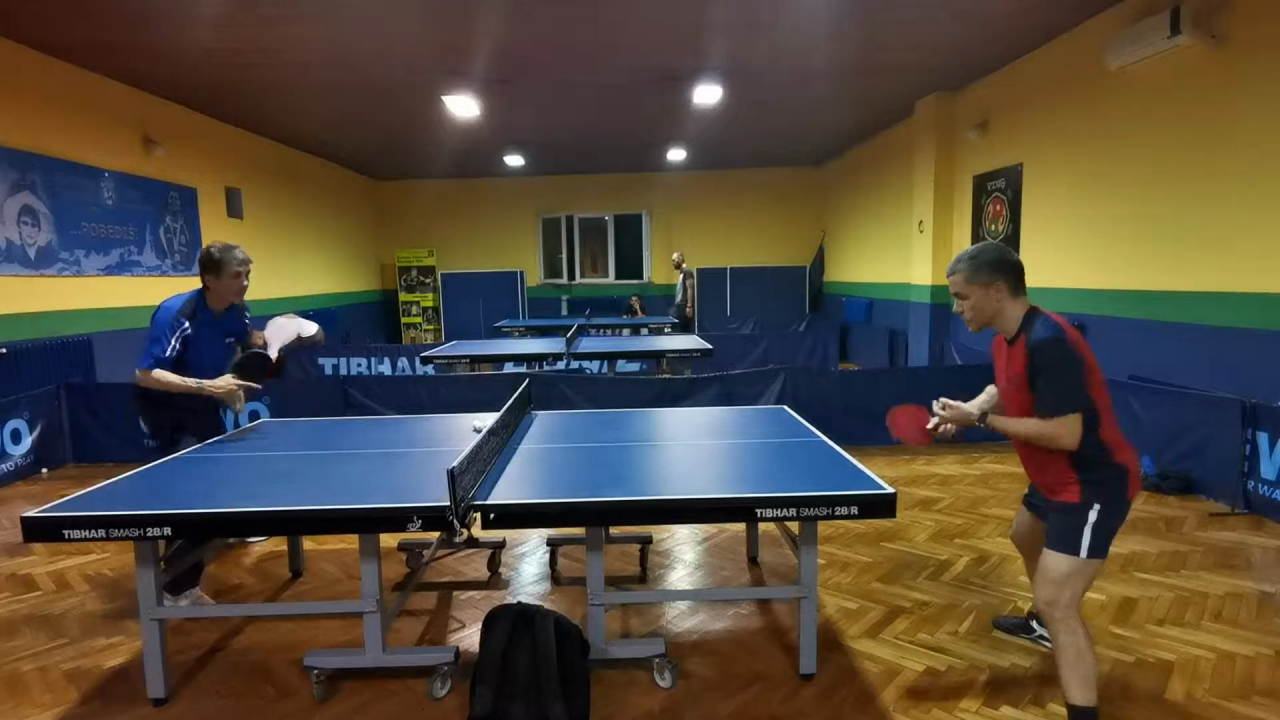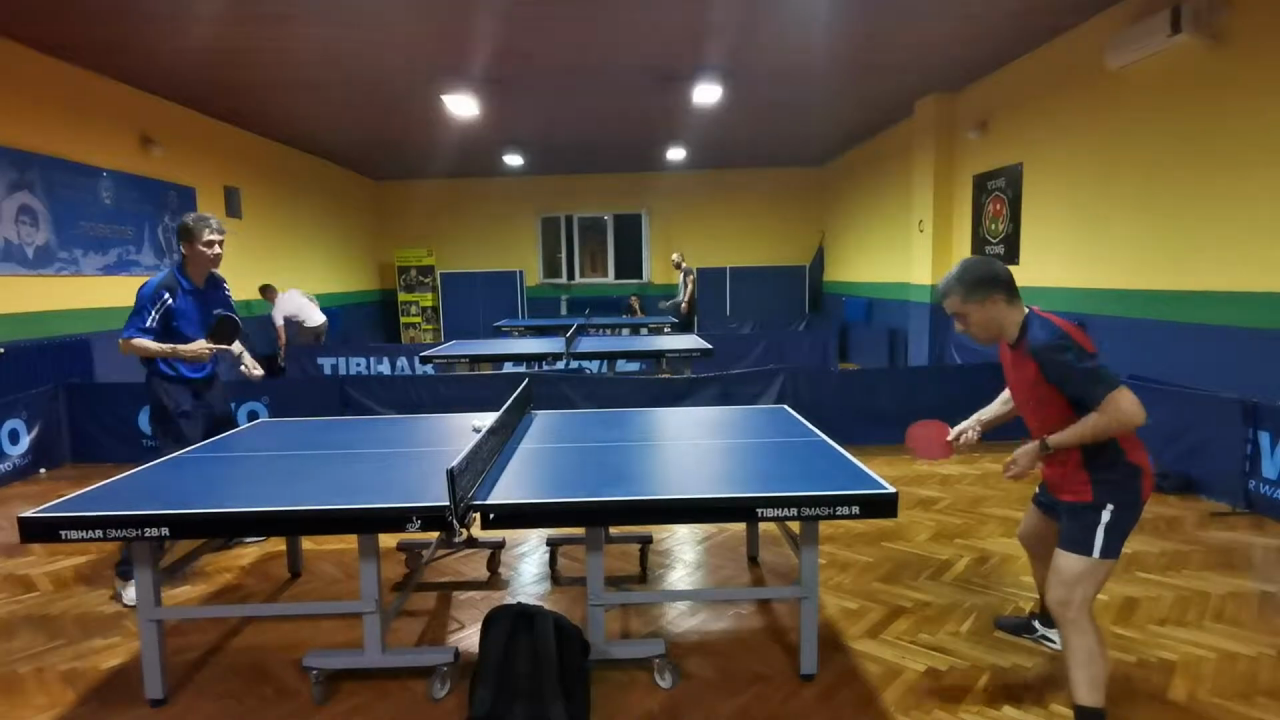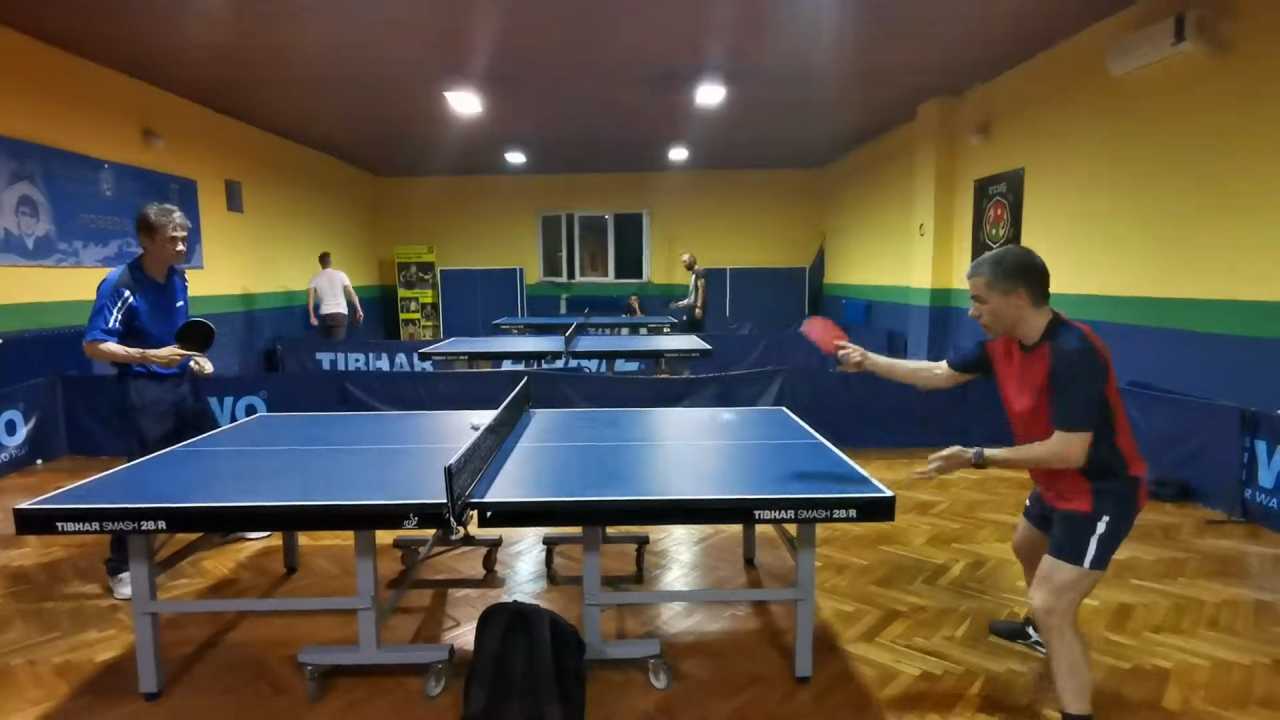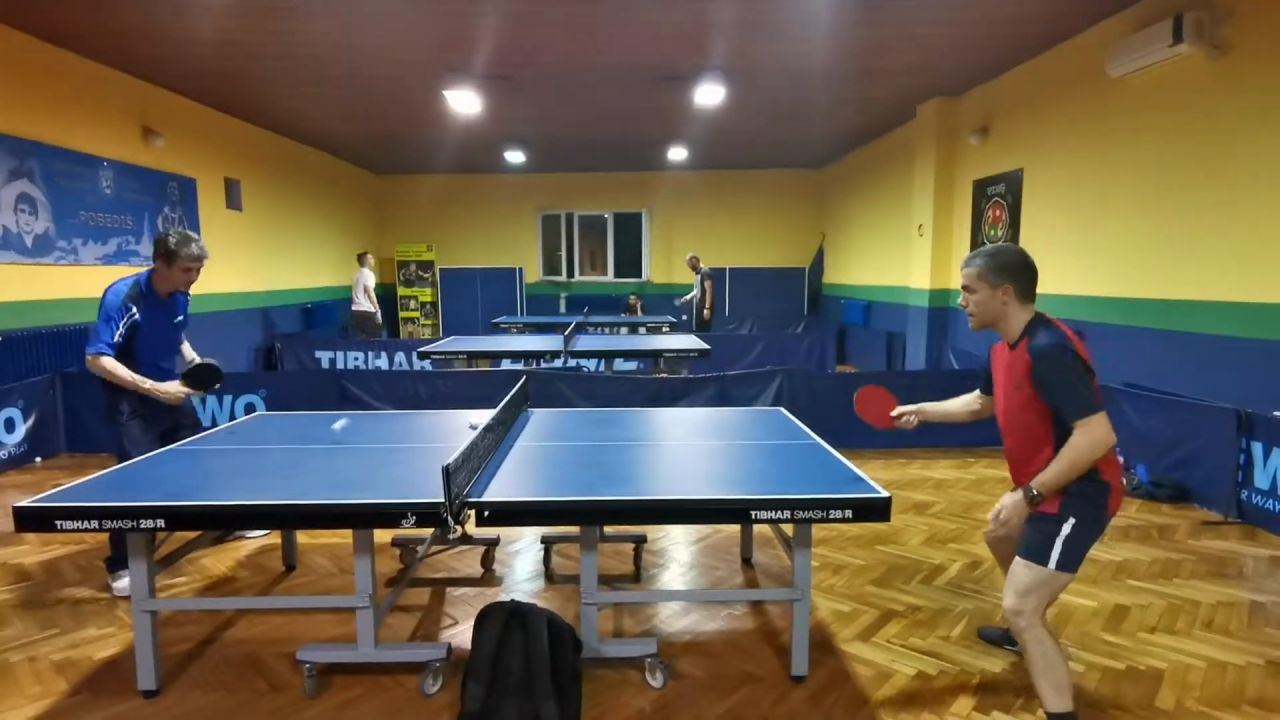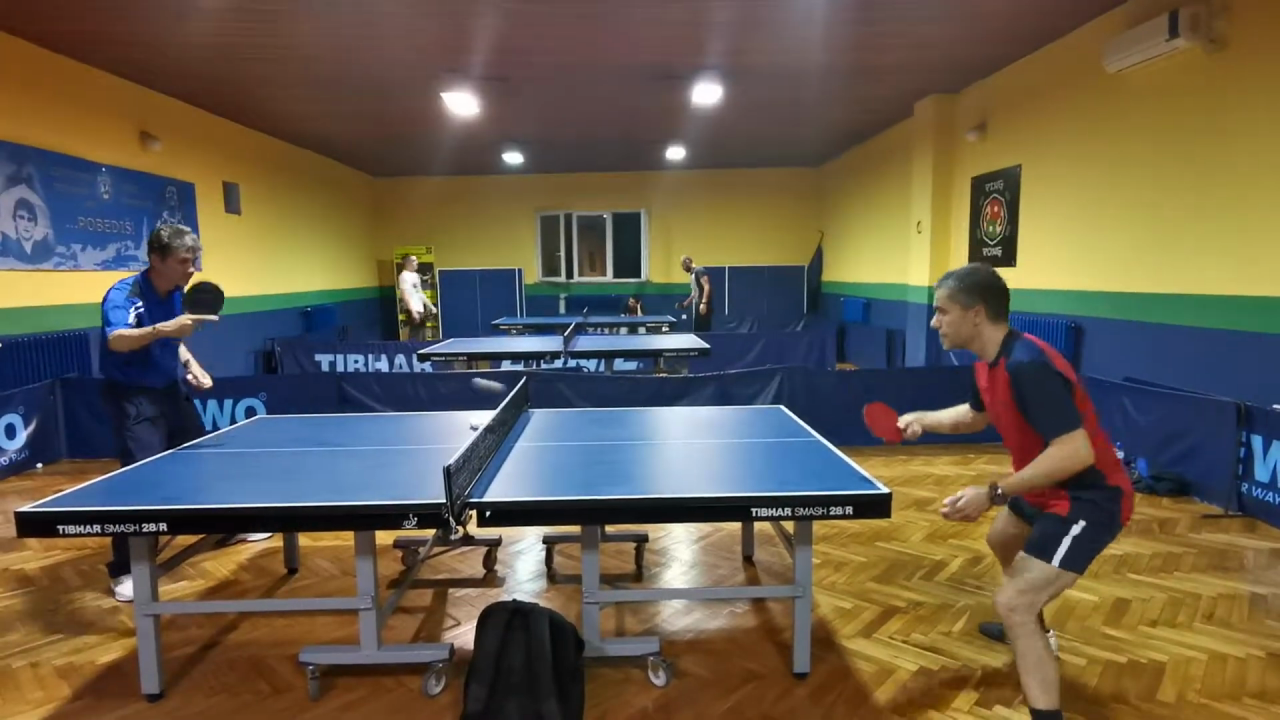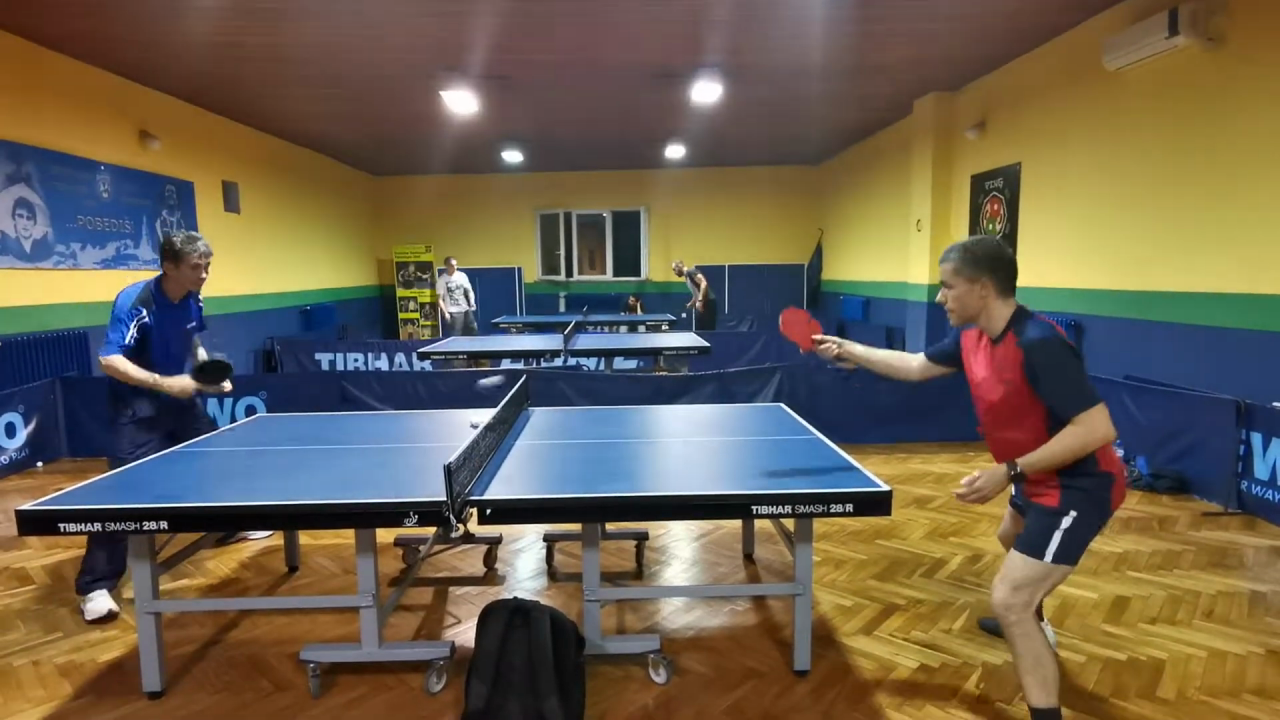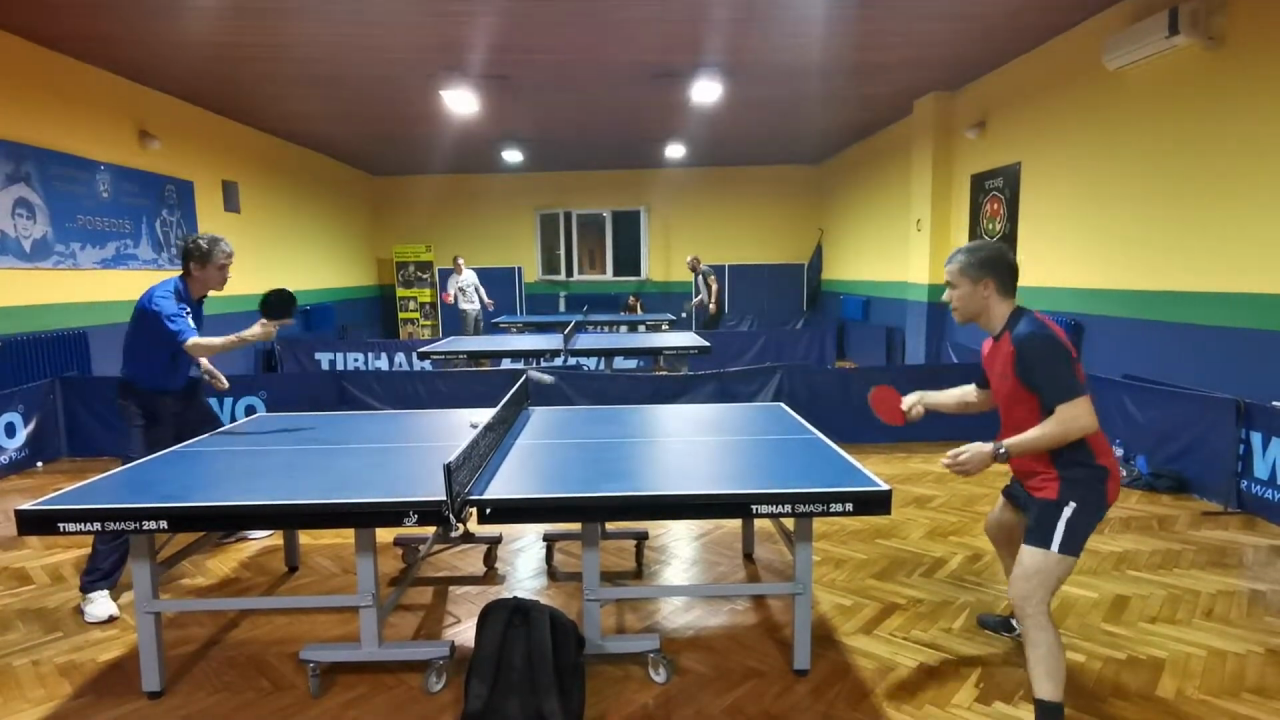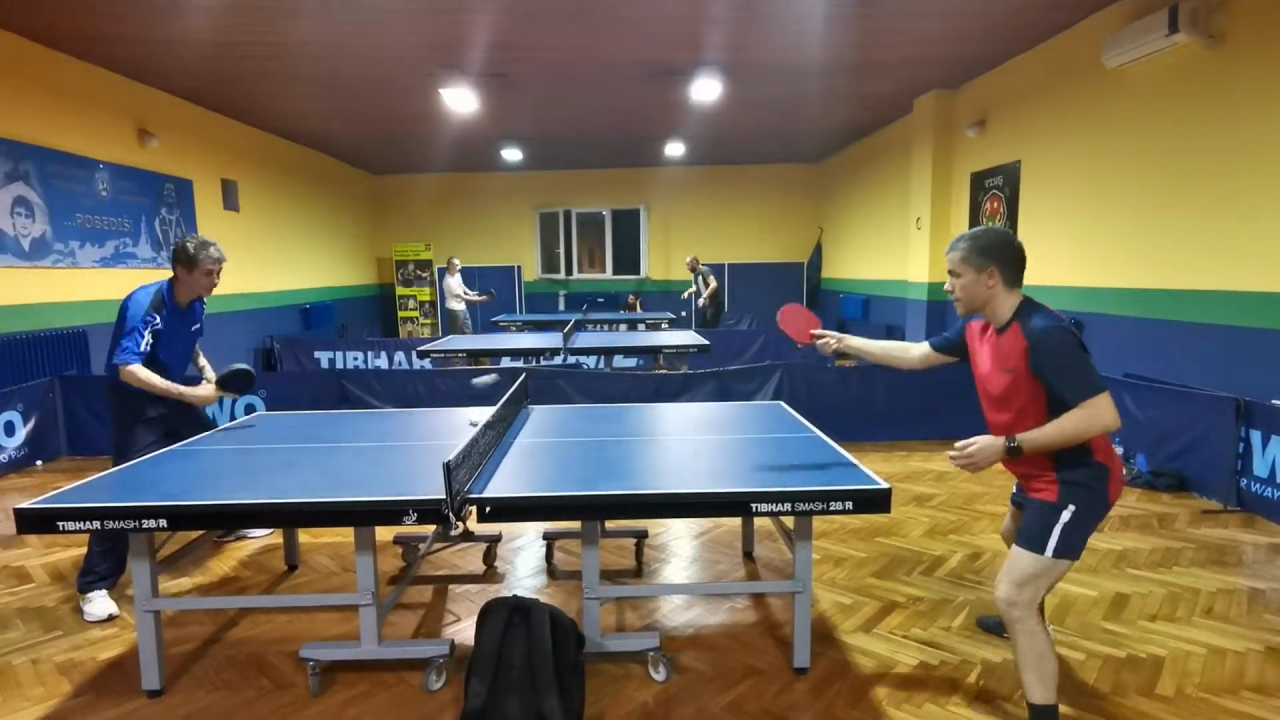
dt=0.5s
person 1, frame 1
left shoulder: (1047, 342)
right shoulder: (1006, 336)
left elbow: (1065, 435)
right elbow: (1007, 391)
left wrist: (982, 418)
right wrist: (964, 412)
left hip: (1094, 483)
right hip: (1056, 477)
left knee: (1057, 600)
right knee: (1026, 538)
right ankle: (1042, 623)
person 1, frame 2
left shoulder: (1049, 344)
right shoulder: (1012, 340)
left elbow: (1129, 412)
left wrist: (1044, 447)
right wrist: (978, 420)
left hip: (1107, 482)
right hip: (1068, 473)
left knee: (1068, 601)
right knee: (1034, 538)
right ankle: (1046, 623)
person 1, frame 3
left shoulder: (1075, 353)
right shoulder: (1001, 343)
left elbow: (1069, 451)
right elbow: (943, 374)
left wrist: (976, 457)
right wrist: (870, 361)
left hip: (1102, 494)
right hip: (1056, 485)
left knee: (1052, 607)
right knee: (1027, 548)
right ankle: (1038, 629)
person 1, frame 4
left shoulder: (1050, 350)
right shoulder: (1005, 347)
left elbow: (1098, 436)
right elbow: (982, 401)
left wrist: (1027, 495)
right wrist: (923, 411)
left hip: (1076, 495)
right hip: (1042, 489)
left knee: (1020, 607)
right knee: (1000, 540)
right ankle: (1025, 636)
person 1, frame 5
left shoulder: (1026, 365)
right shoulder: (989, 363)
left elbow: (1076, 452)
right elbow: (976, 415)
left wrist: (993, 493)
right wrist: (925, 420)
left hip: (1089, 500)
right hip: (1051, 489)
left knee: (1012, 602)
right knee: (1002, 540)
right ankle: (1032, 634)
person 1, frame 6
left shoulder: (1039, 343)
right shoulder: (972, 339)
left elbow: (1098, 428)
right elbow: (917, 366)
left wrist: (1010, 473)
right wrist: (846, 350)
left hip: (1078, 488)
right hip: (1043, 481)
left knee: (1008, 601)
right knee: (1012, 543)
right ankle: (1034, 628)
person 1, frame 7
left shoulder: (1032, 339)
right shoulder: (996, 342)
left elbow: (1081, 420)
right elbow: (981, 396)
left wrist: (996, 452)
right wrist: (925, 399)
left hip: (1075, 483)
right hip: (1040, 474)
left knee: (1027, 597)
right knee: (999, 529)
right ankle: (1023, 624)
person 1, frame 8
left shoulder: (1044, 334)
right shoulder: (977, 329)
left elbow: (1103, 417)
right elbow: (919, 354)
left wrist: (1007, 446)
right wrist: (848, 343)
left hip: (1075, 483)
right hip: (1040, 475)
left knee: (1012, 596)
right knee: (1014, 540)
right ankle: (1028, 627)
person 2, frame 1
left shoulder: (237, 311)
right shoulder: (176, 313)
right elbow: (145, 375)
left wrist: (235, 390)
right wrist: (207, 387)
left hip: (204, 409)
right hip: (166, 409)
right ankle: (179, 589)
person 2, frame 2
left shoulder: (219, 285)
right shoulder: (160, 289)
right elbow: (129, 342)
left wrist: (244, 357)
right wrist: (180, 350)
left hip: (209, 386)
right hip: (173, 392)
right ankle: (130, 571)
person 2, frame 3
left shoulder: (178, 278)
right shoulder: (119, 285)
right elbow: (93, 345)
left wrist: (194, 355)
right wrist: (150, 356)
left hip: (183, 382)
right hip: (146, 389)
right ankle: (121, 567)
person 2, frame 4
left shoulder: (180, 295)
right shoulder: (122, 297)
right elbow: (96, 359)
left wrist: (195, 363)
right wrist: (152, 388)
left hip: (171, 391)
right hip: (132, 396)
right ankle: (121, 566)
person 2, frame 5
left shoulder: (177, 293)
right shoulder: (124, 294)
right elbow: (117, 340)
left wrist: (191, 363)
right wrist: (165, 330)
left hip: (172, 391)
right hip: (133, 397)
right ankle: (125, 570)
person 2, frame 6
left shoulder: (192, 299)
right shoulder: (133, 301)
right elbow: (109, 360)
right wrist: (162, 383)
left hip: (177, 396)
right hip: (136, 402)
right ankle: (94, 586)
person 2, frame 7
left shoulder: (193, 296)
right shoulder: (163, 300)
right elbow: (191, 345)
left wrist: (205, 366)
right wrist: (245, 338)
left hip: (182, 392)
right hip: (145, 400)
right ankle: (96, 587)
person 2, frame 8
left shoulder: (196, 303)
right shoulder: (143, 305)
right elbow: (128, 369)
left wrist: (206, 371)
right wrist: (189, 394)
left hip: (176, 394)
right hip: (137, 401)
right ankle: (94, 586)
